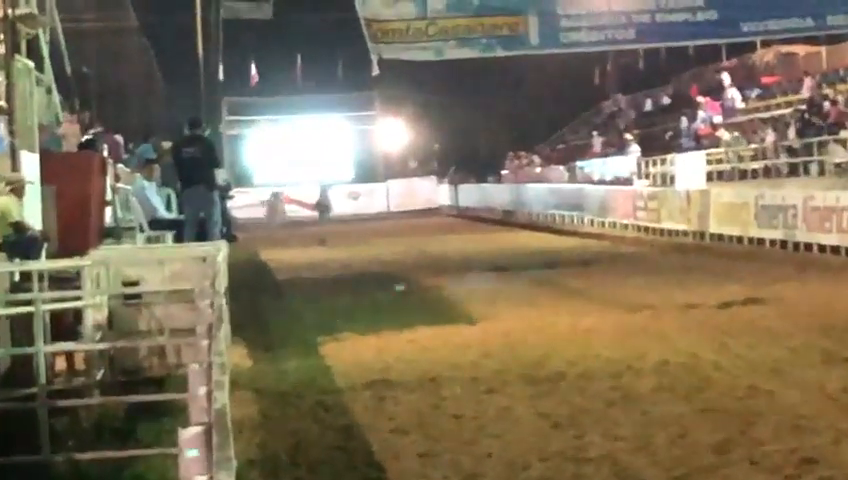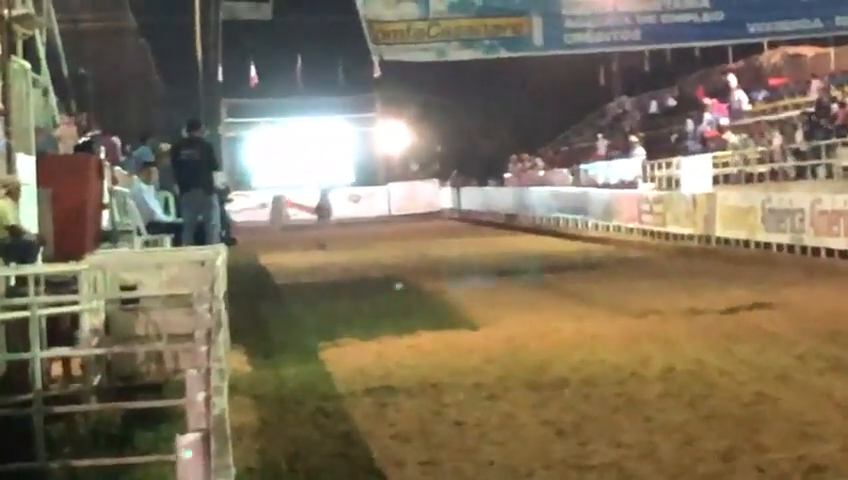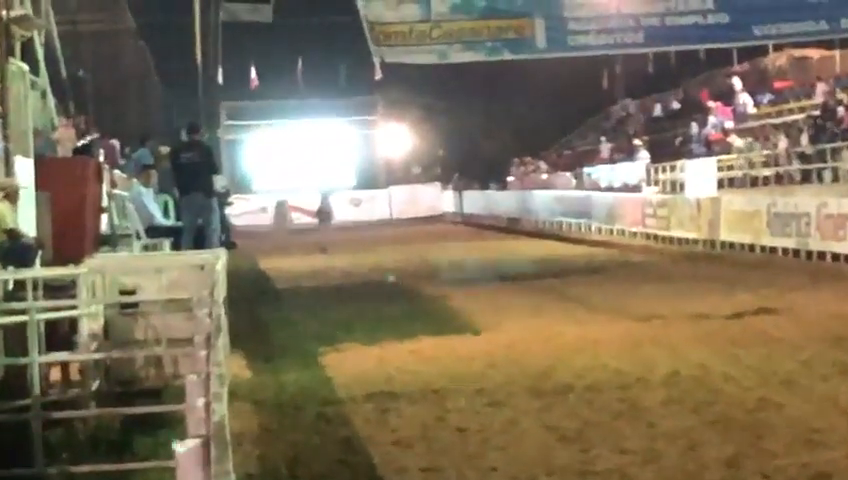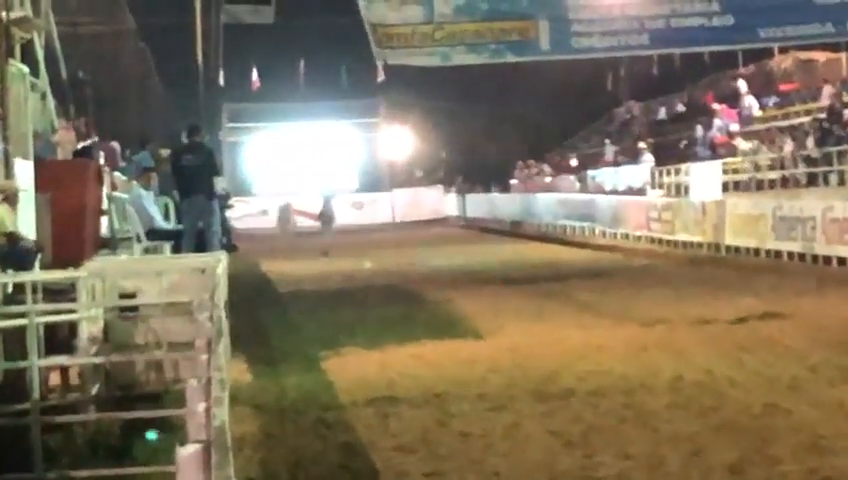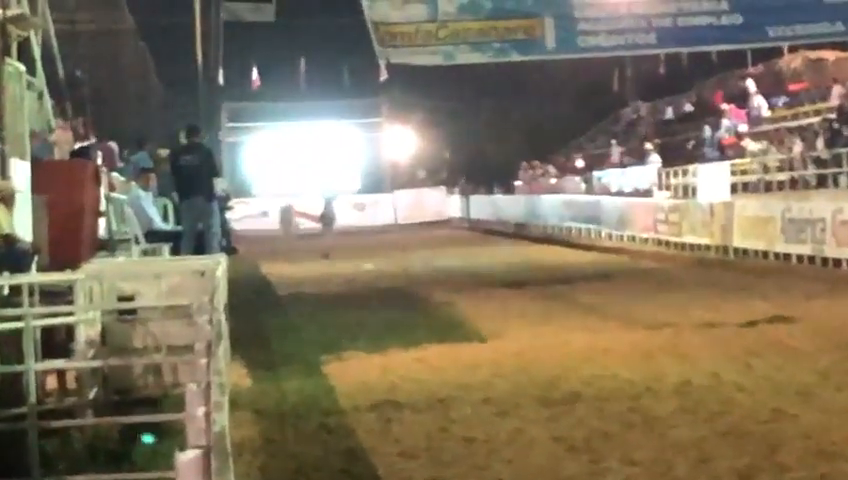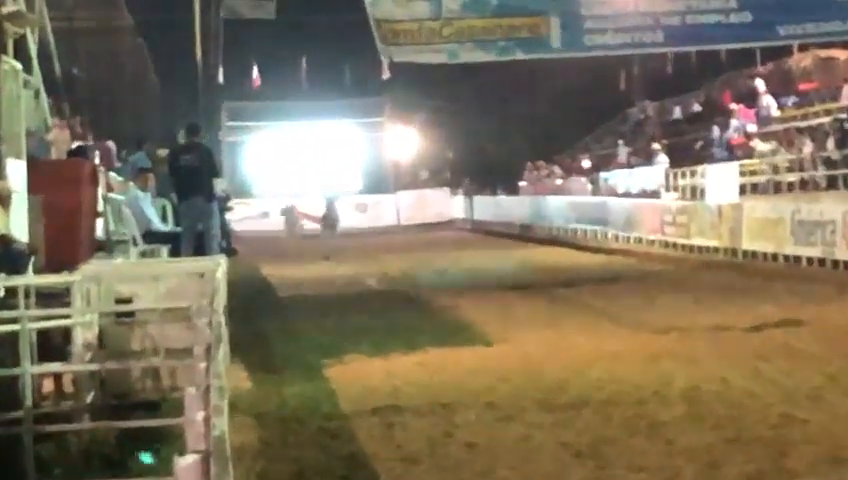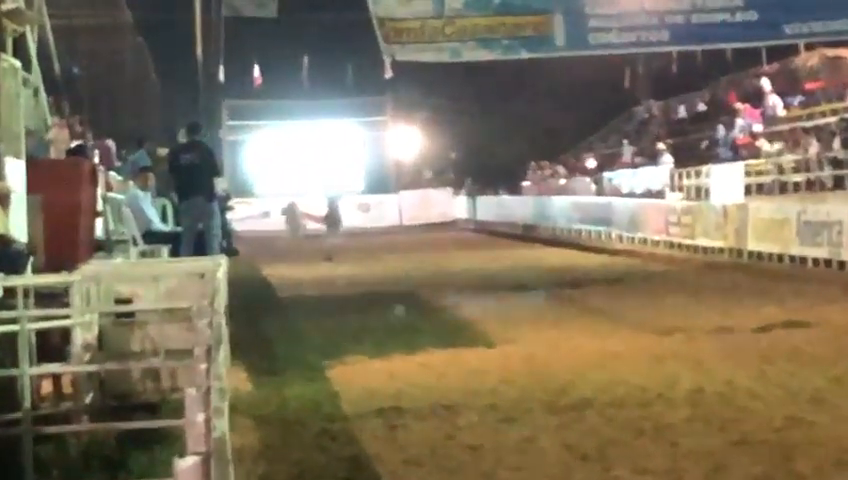
dt=0.1s
person 1, frame 1
left shoulder: (178, 145)
right shoulder: (206, 143)
left elbow: (176, 165)
right elbow: (216, 164)
left hip: (187, 188)
right hip: (207, 186)
left knee: (190, 222)
right knee: (213, 221)
person 1, frame 2
left shoulder: (177, 147)
right shoulder: (205, 145)
left elbow: (174, 169)
right elbow: (215, 167)
left hip: (186, 191)
right hip: (205, 189)
left knee: (188, 226)
right knee: (212, 225)
person 1, frame 3
left shoulder: (176, 151)
right shoulder: (205, 148)
left elbow: (174, 172)
right elbow: (214, 171)
left hip: (186, 194)
right hip: (205, 193)
left knee: (187, 229)
right knee: (212, 229)
person 1, frame 4
left shoulder: (177, 153)
right shoulder: (206, 150)
left elbow: (175, 174)
right elbow: (215, 173)
left hip: (186, 197)
right hip: (206, 195)
left knee: (188, 232)
right knee: (212, 232)
person 1, frame 5
left shoulder: (176, 153)
right shoulder: (205, 151)
left elbow: (173, 175)
right elbow: (215, 174)
left hip: (186, 198)
right hip: (205, 196)
left knee: (187, 234)
right knee: (212, 233)
person 1, frame 6
left shoulder: (175, 153)
right shoulder: (205, 151)
left elbow: (172, 175)
right elbow: (215, 174)
left hip: (185, 199)
right hip: (205, 197)
left knee: (187, 235)
right knee: (212, 235)
person 1, frame 7
left shoulder: (175, 152)
right shoulder: (206, 149)
left elbow: (172, 174)
right elbow: (216, 173)
left hip: (185, 198)
right hip: (206, 197)
left knee: (187, 235)
right knee: (212, 235)
